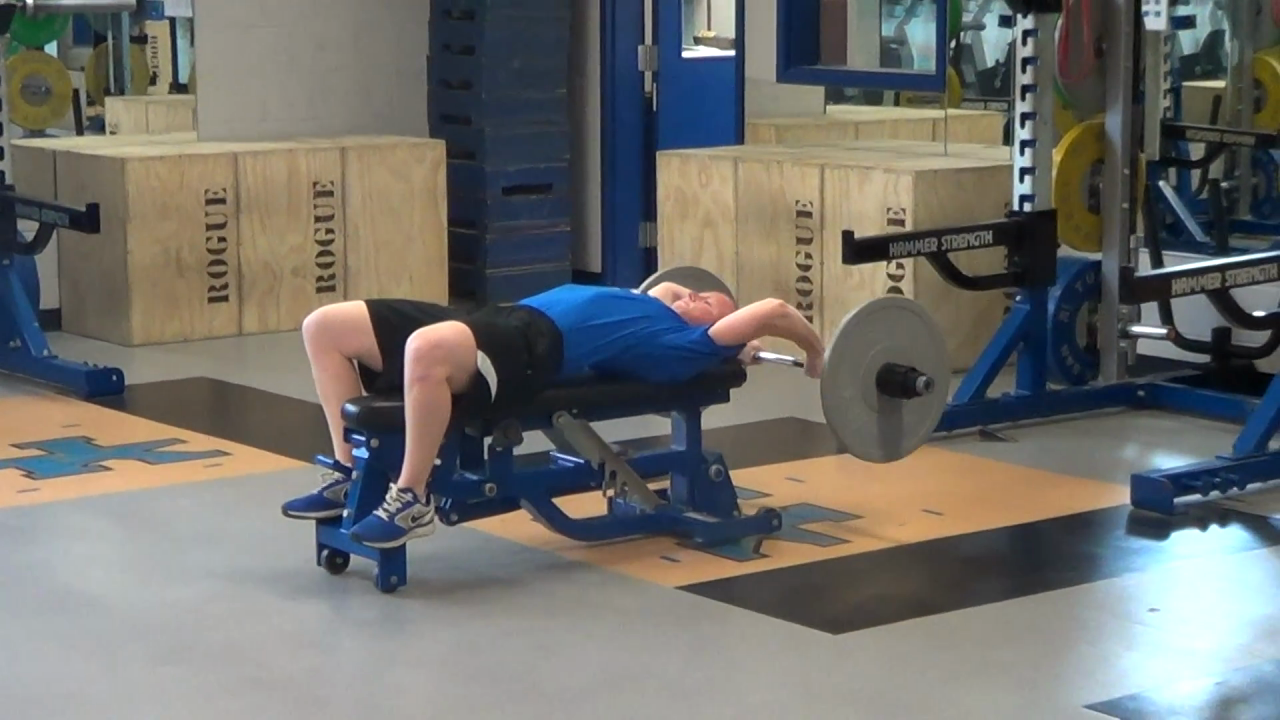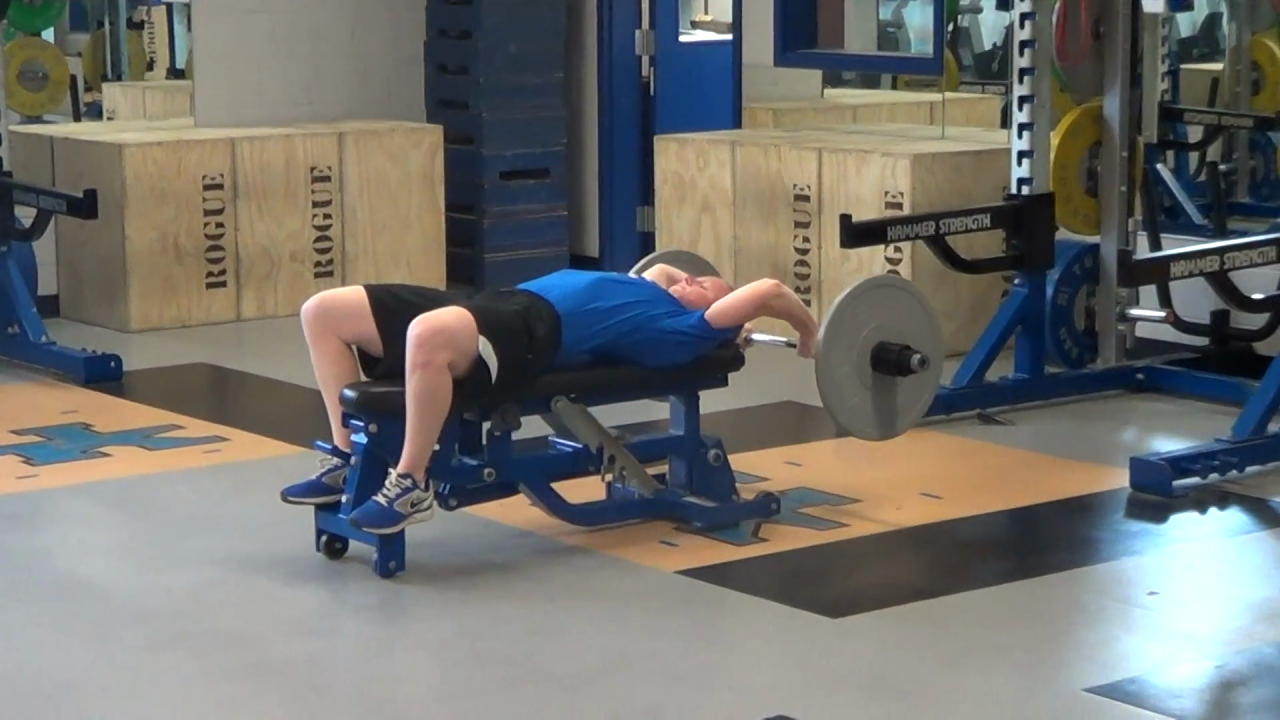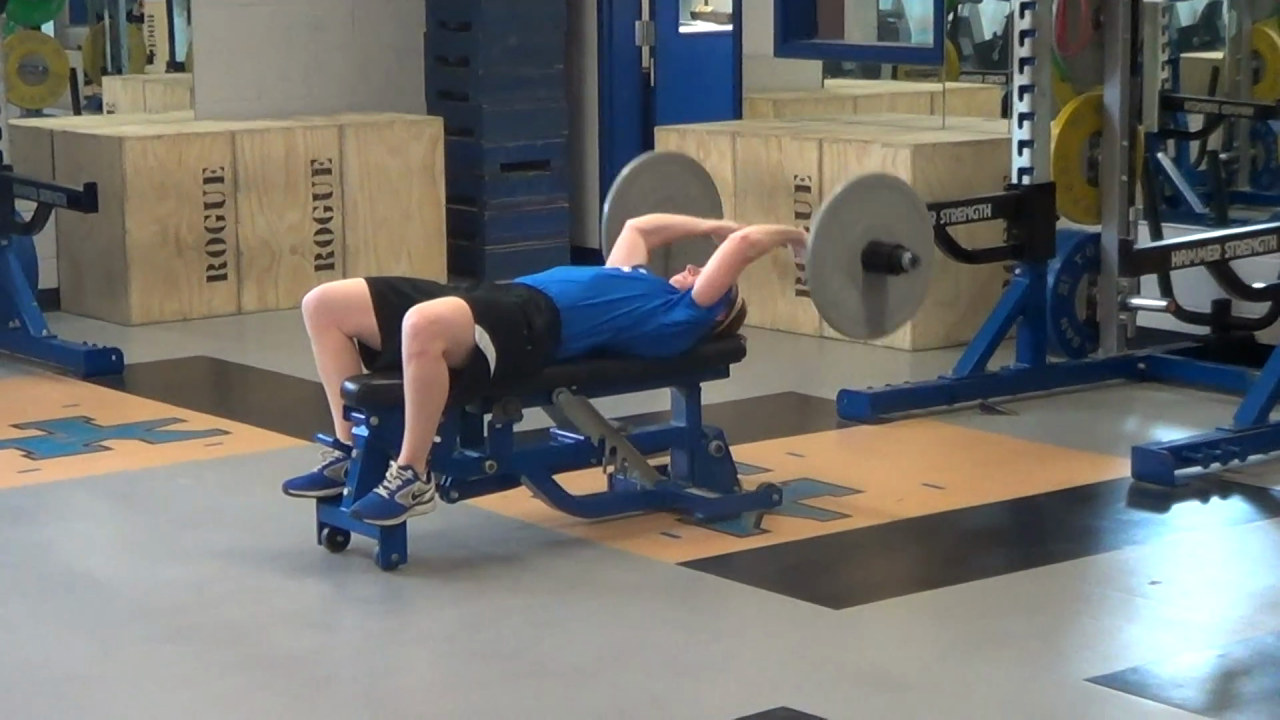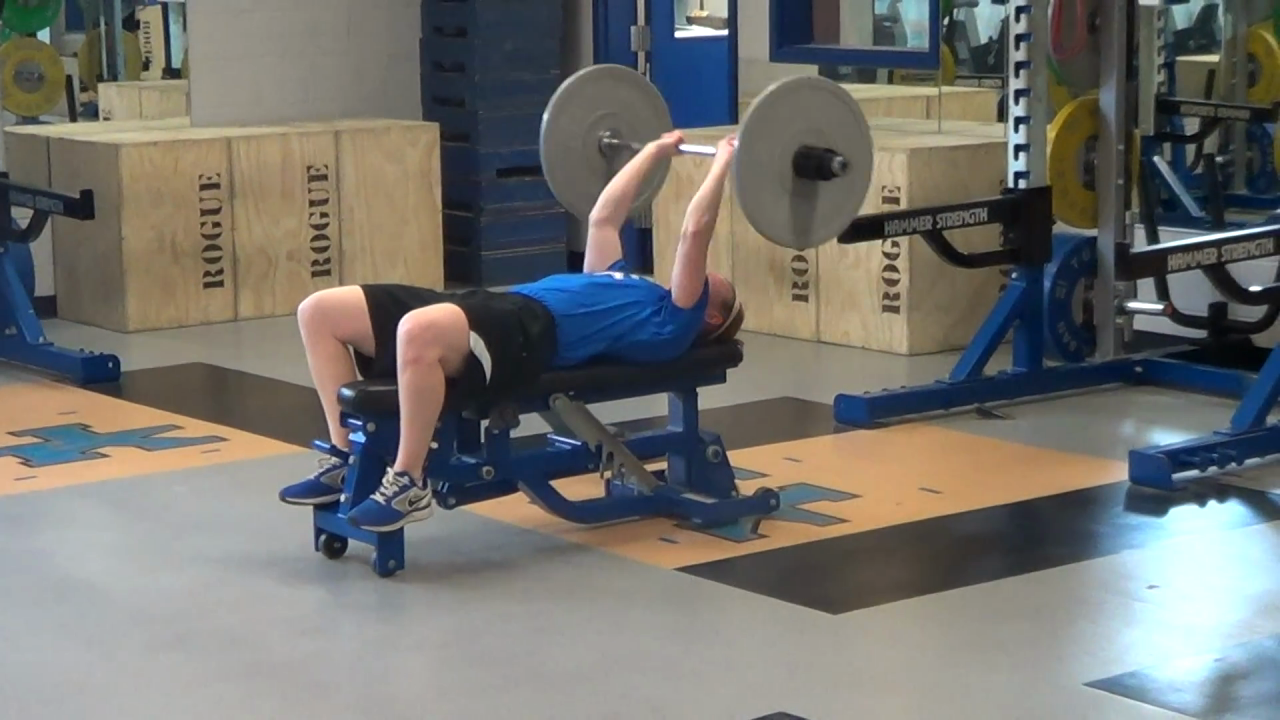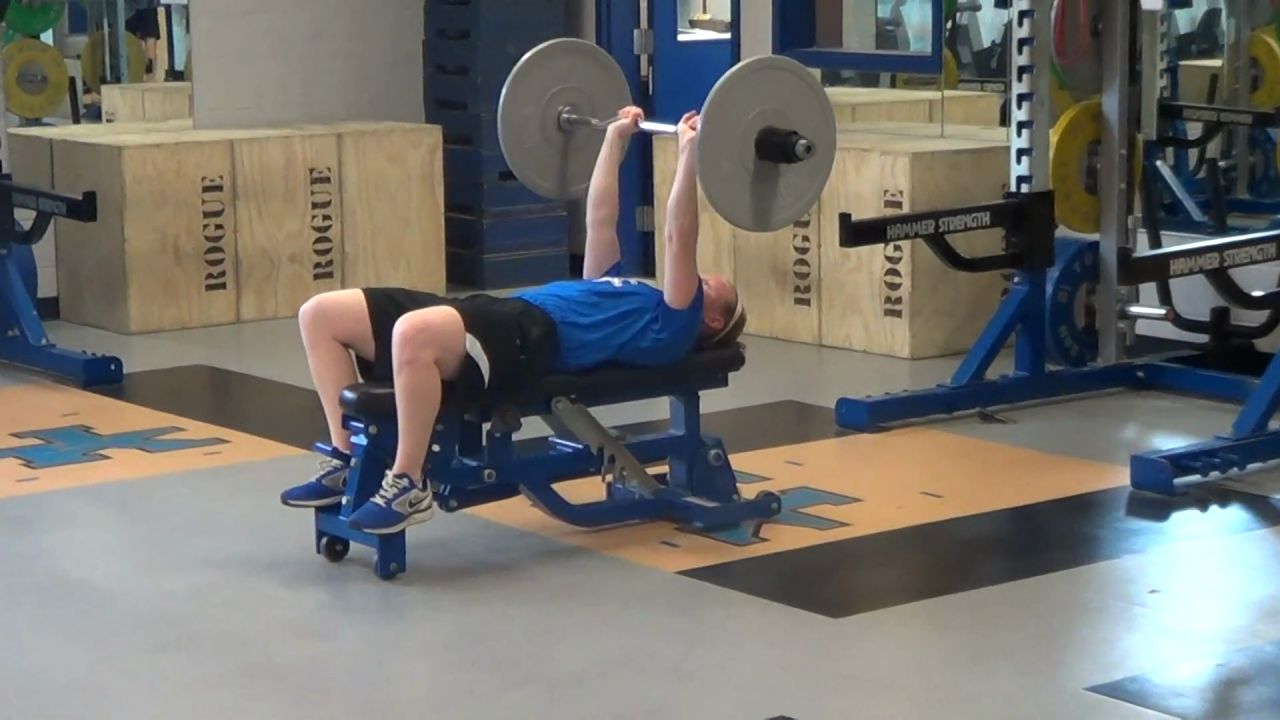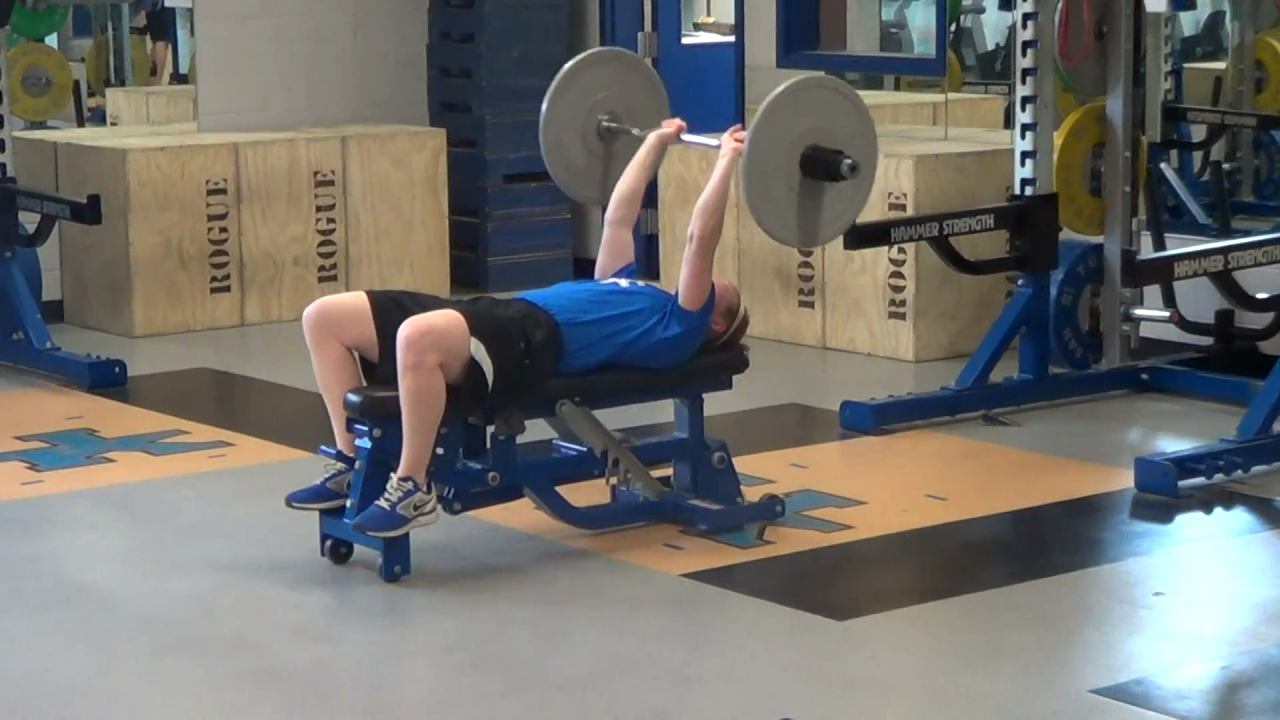
dt=0.4s
person 1, frame 1
left shoulder: (687, 345)
right shoulder: (657, 317)
left elbow: (771, 310)
right elbow: (665, 287)
left wrist: (817, 351)
left hip: (538, 344)
right hip: (502, 319)
left knee: (426, 350)
right knee: (324, 326)
left ankle: (411, 498)
right ankle: (349, 473)
person 1, frame 2
left shoulder: (683, 330)
right shoulder: (652, 302)
left elbow: (766, 290)
right elbow: (662, 271)
left wrist: (809, 330)
left hip: (536, 329)
right hip: (500, 304)
left knee: (427, 335)
right knee: (323, 311)
left ankle: (410, 484)
right ankle: (348, 459)
person 1, frame 3
left shoulder: (684, 317)
right shoulder: (642, 287)
left elbow: (741, 247)
right elbow: (638, 228)
left wrist: (788, 233)
right wrist: (718, 225)
left hip: (537, 323)
right hip: (500, 296)
left knee: (423, 322)
right knee: (324, 304)
left ankle: (411, 475)
right ankle: (350, 450)
person 1, frame 4
left shoulder: (673, 324)
right shoulder: (627, 288)
left elbow: (695, 234)
right elbow: (603, 220)
left wrist: (724, 165)
right wrist: (654, 152)
left hip: (530, 332)
right hip: (496, 306)
left knee: (418, 331)
right knee: (319, 311)
left ankle: (408, 484)
right ankle: (345, 461)
person 1, frame 5
left shoulder: (672, 328)
right shoulder: (623, 292)
left elbow: (679, 239)
right elbow: (600, 221)
left wrist: (689, 152)
right wrist: (615, 139)
left hip: (531, 339)
right hip: (497, 313)
left knee: (414, 334)
right knee: (319, 314)
left ankle: (408, 486)
right ankle: (347, 462)
person 1, frame 6
left shoulder: (679, 330)
right shoulder: (628, 291)
left elbow: (701, 240)
right elbow: (617, 218)
left wrist: (727, 160)
right wrist: (655, 143)
left hip: (534, 340)
right hip: (499, 314)
left knee: (418, 339)
right knee: (323, 317)
left ankle: (413, 490)
right ankle: (351, 465)
